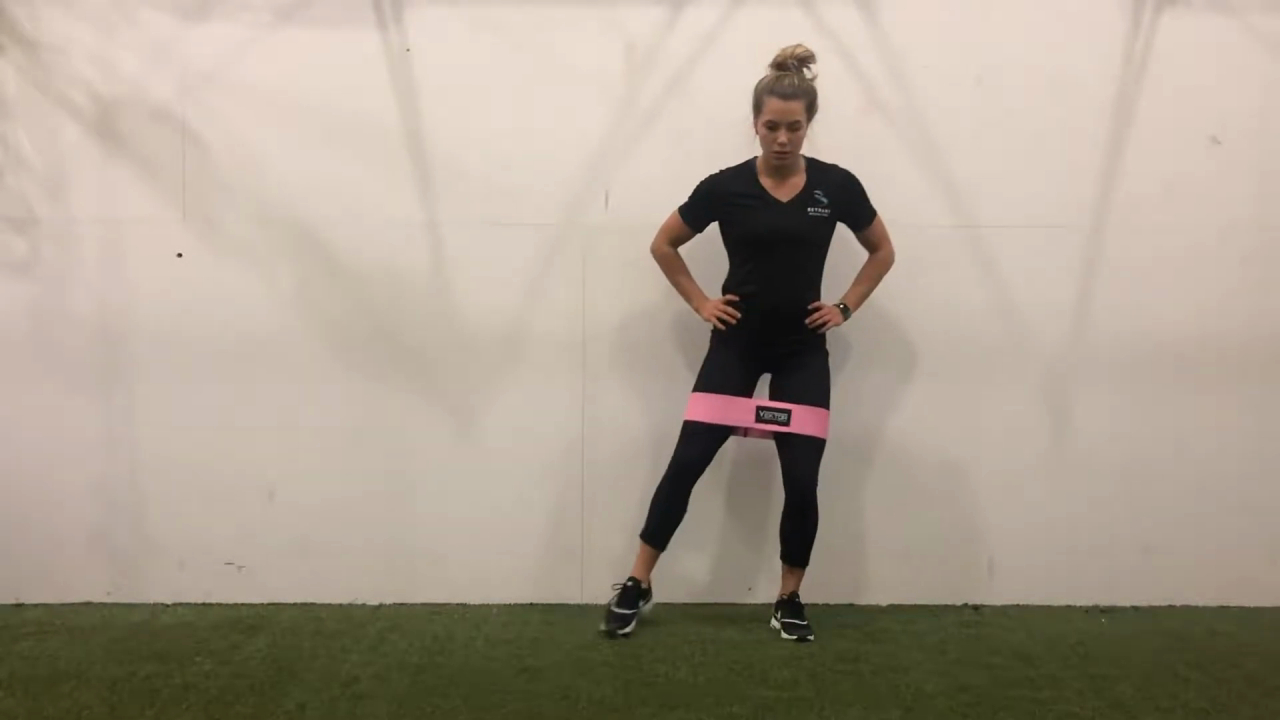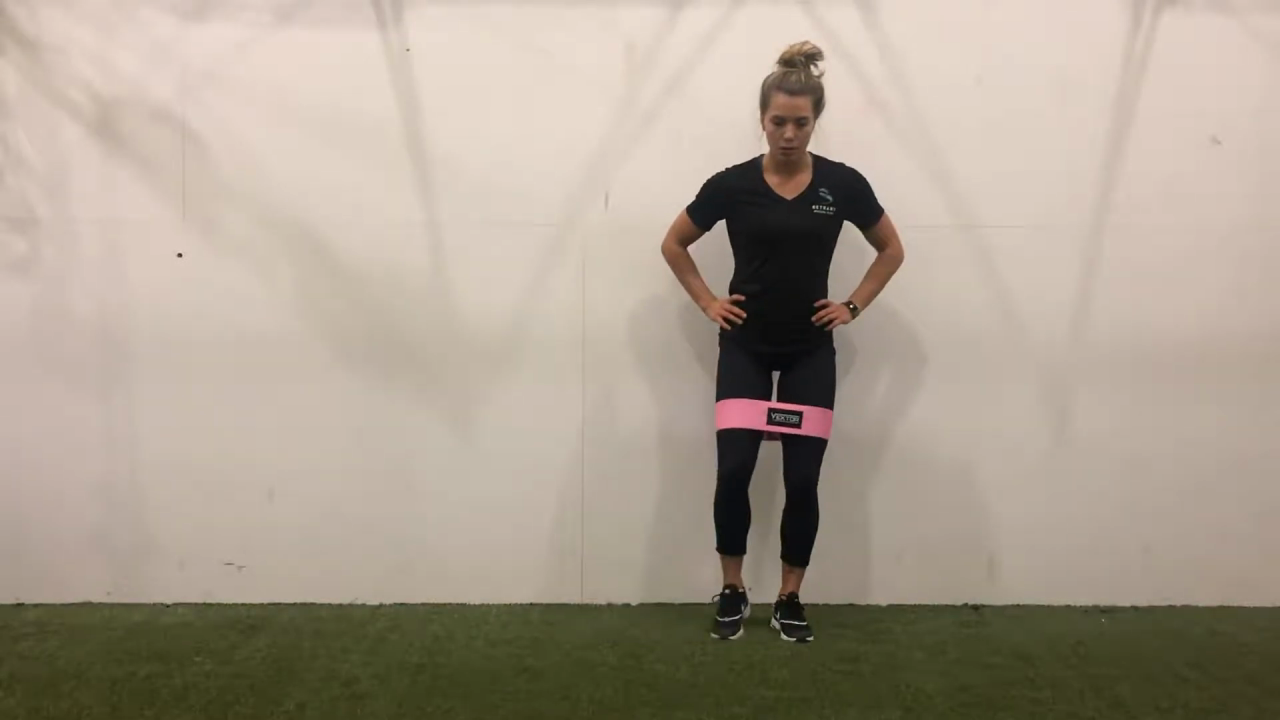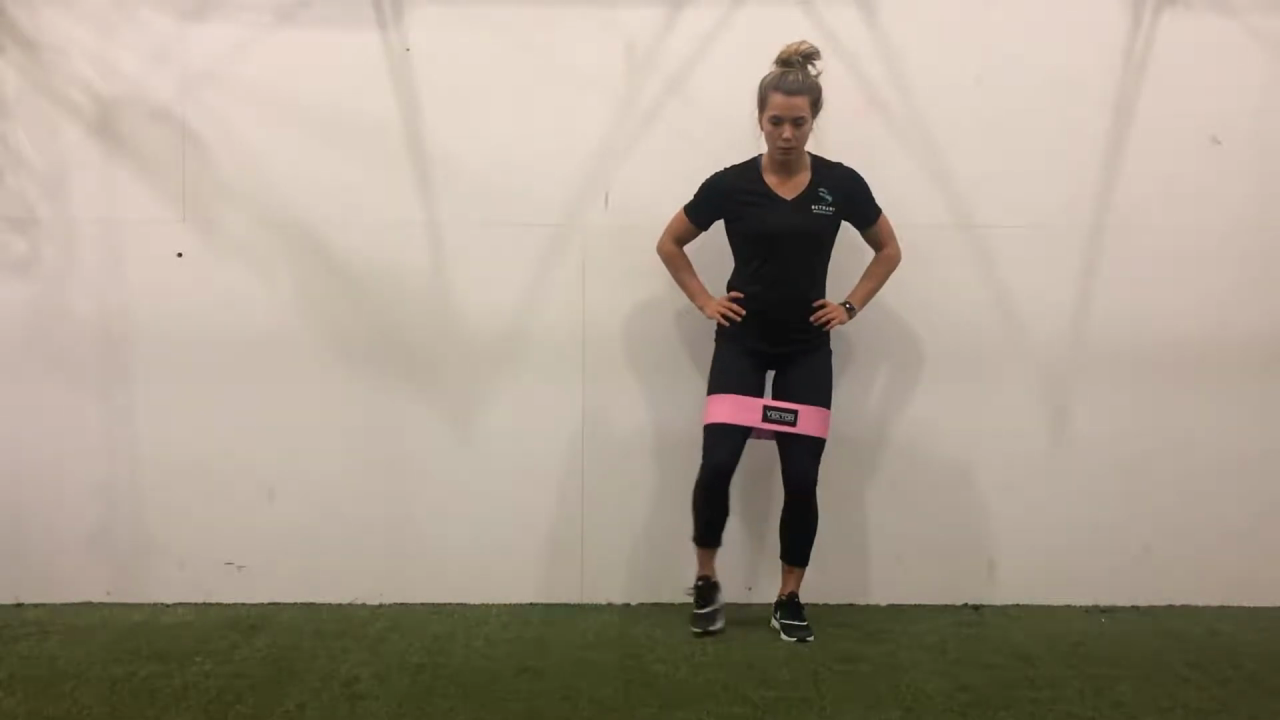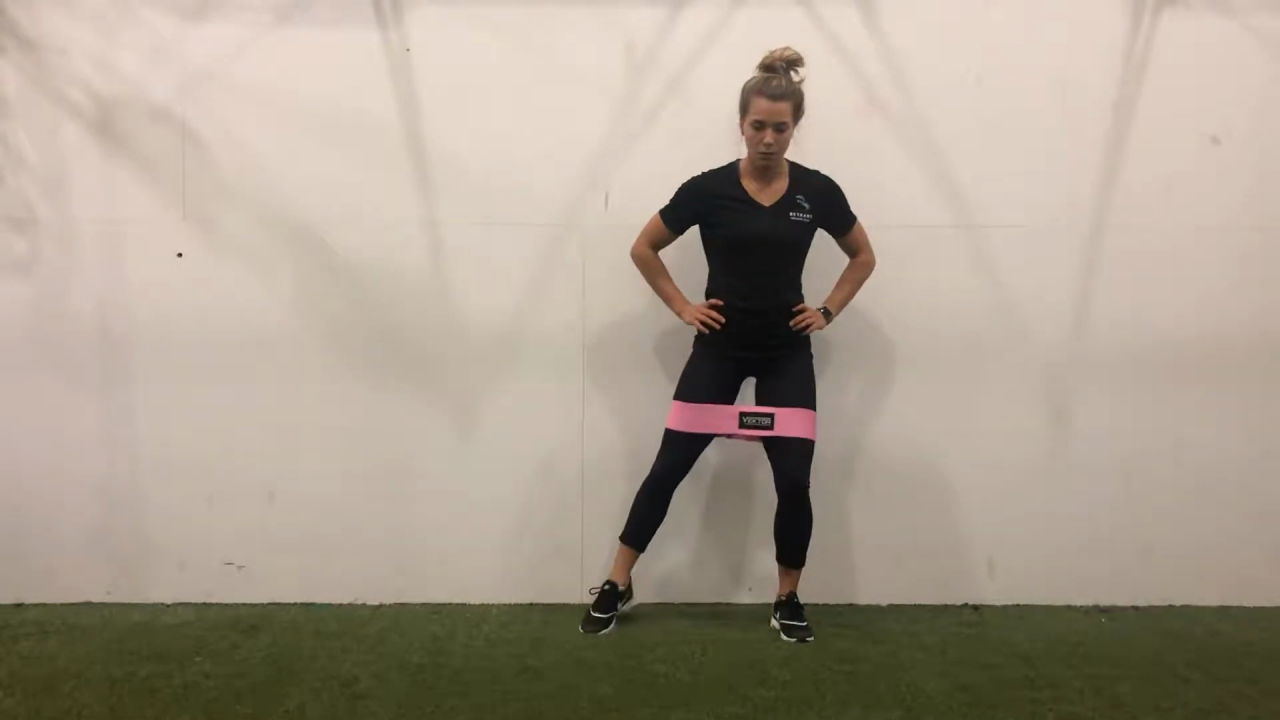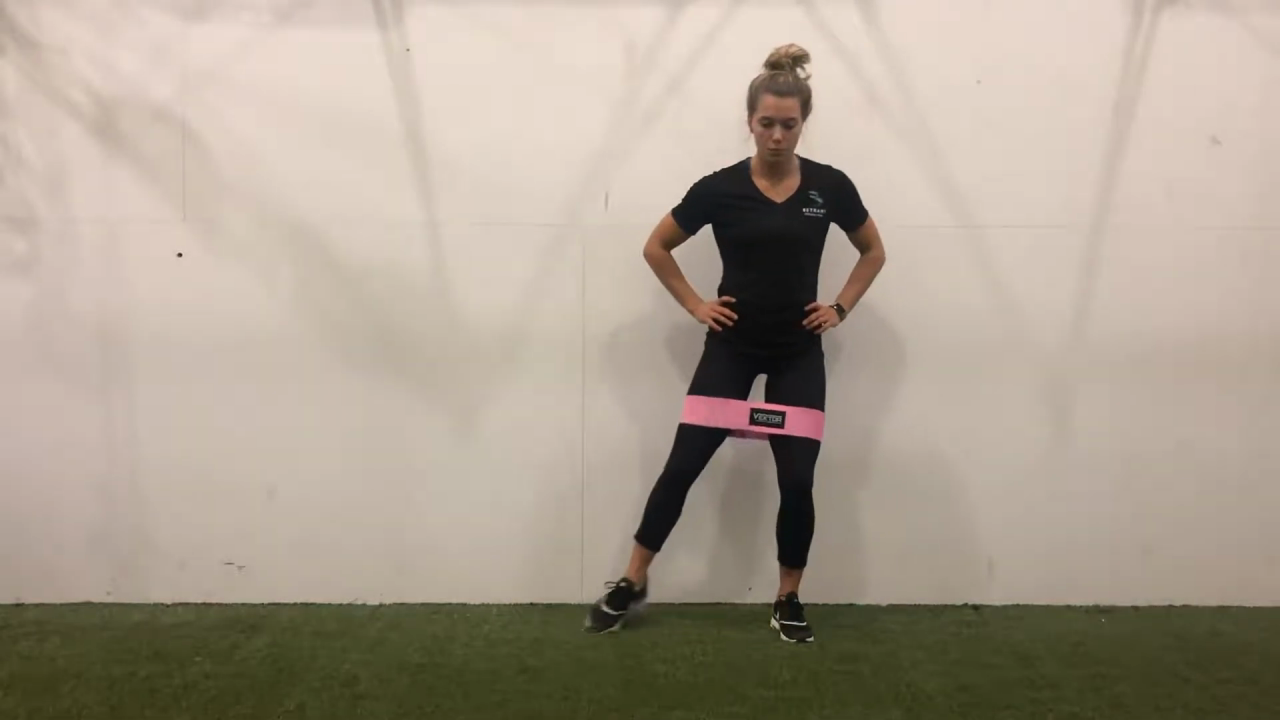
dt=0.4s
person 1, frame 1
left shoulder: (837, 185)
right shoulder: (726, 186)
left elbow: (882, 252)
right elbow: (664, 244)
left wrist: (844, 307)
right wrist: (699, 302)
left hip: (802, 353)
right hip: (736, 346)
left knee: (802, 483)
right knee: (687, 463)
left ankle: (789, 601)
right ankle: (637, 584)
person 1, frame 2
left shoulder: (842, 183)
right shoulder: (732, 184)
left elbow: (891, 250)
right elbow: (673, 244)
left wrist: (853, 305)
right wrist: (708, 302)
left hip: (810, 351)
right hip: (745, 346)
left knee: (803, 481)
right knee: (733, 472)
left ankle: (789, 600)
right ankle: (732, 591)
person 1, frame 3
left shoulder: (841, 183)
right shoulder: (731, 183)
left elbow: (888, 250)
right elbow: (670, 243)
left wrist: (851, 305)
right wrist: (704, 300)
left hip: (806, 351)
right hip: (741, 344)
left knee: (801, 481)
right knee: (717, 465)
left ankle: (789, 600)
right ankle: (707, 583)
person 1, frame 4
left shoulder: (817, 191)
right shoulder: (708, 189)
left elbow: (863, 258)
right elbow: (644, 248)
left wrist: (826, 311)
right wrist: (681, 306)
left hip: (786, 355)
right hip: (719, 350)
left knee: (795, 484)
right knee: (669, 468)
left ankle: (788, 600)
right ankle: (616, 585)
person 1, frame 5
left shoulder: (829, 186)
right shoulder: (720, 188)
left elbow: (873, 252)
right elbow: (656, 248)
left wrist: (839, 308)
right wrist: (695, 305)
left hip: (798, 354)
right hip: (732, 347)
left knee: (798, 484)
right knee: (684, 465)
left ankle: (788, 601)
right ankle: (631, 583)
